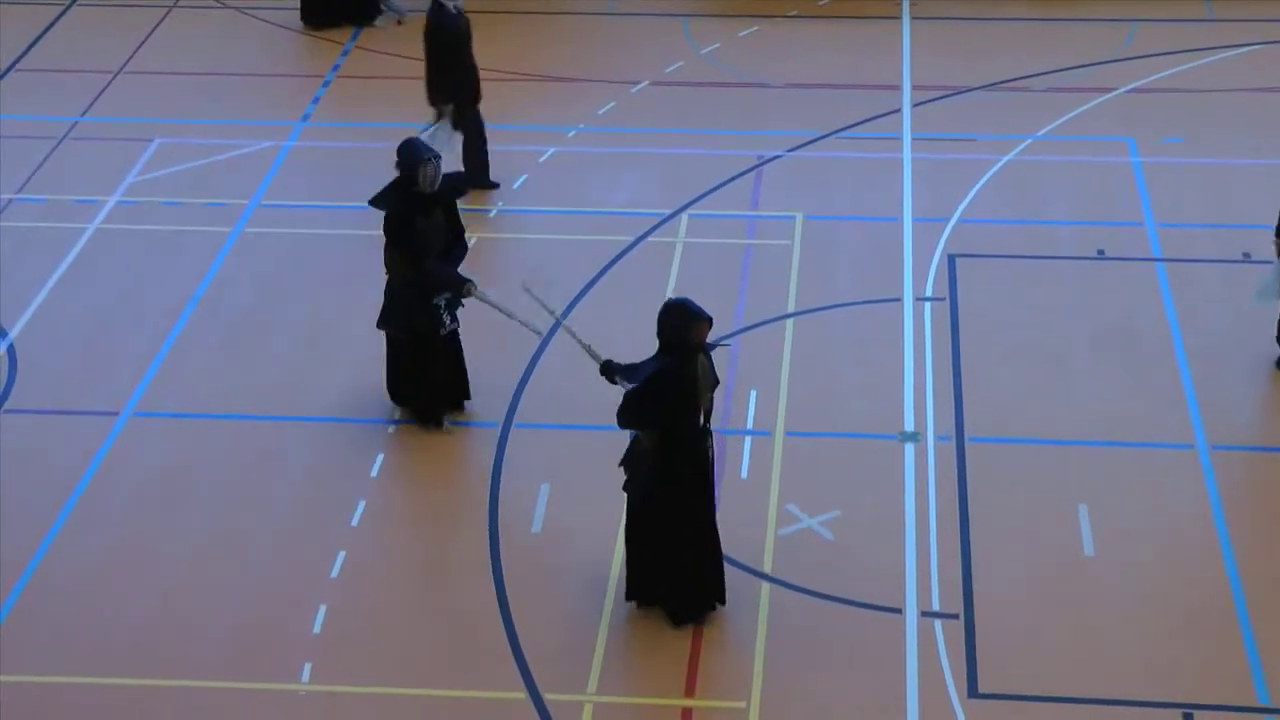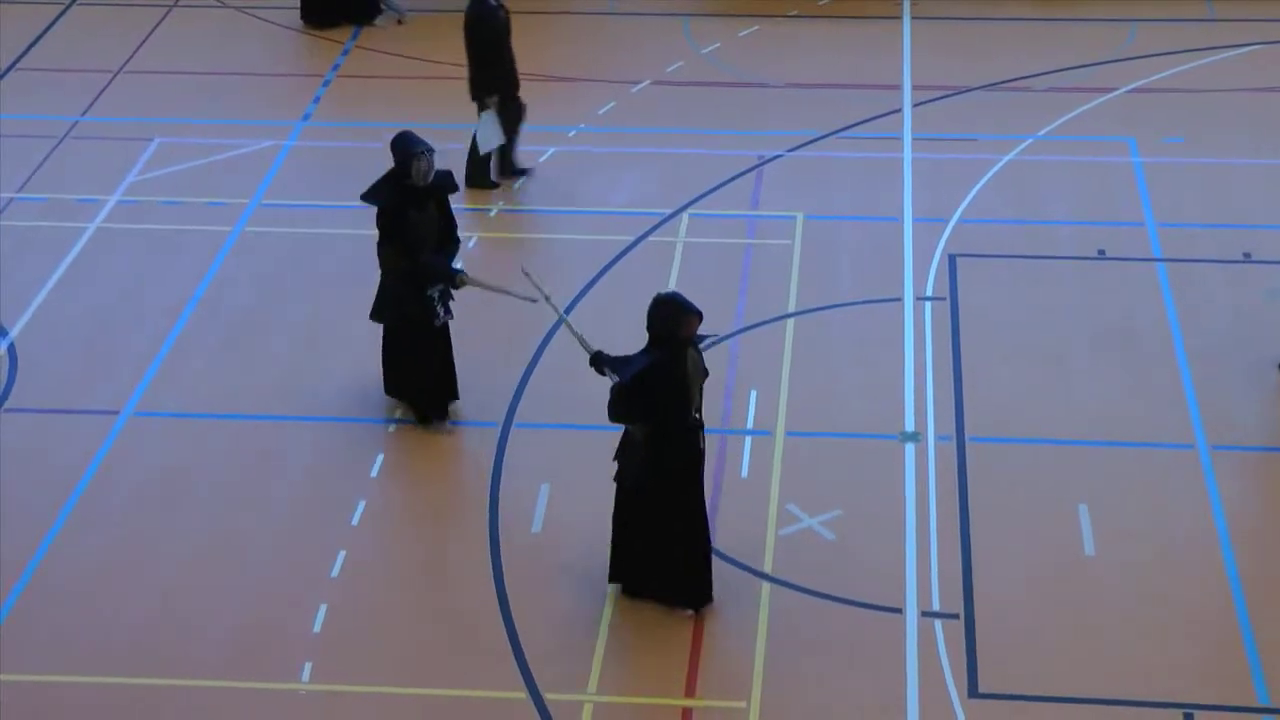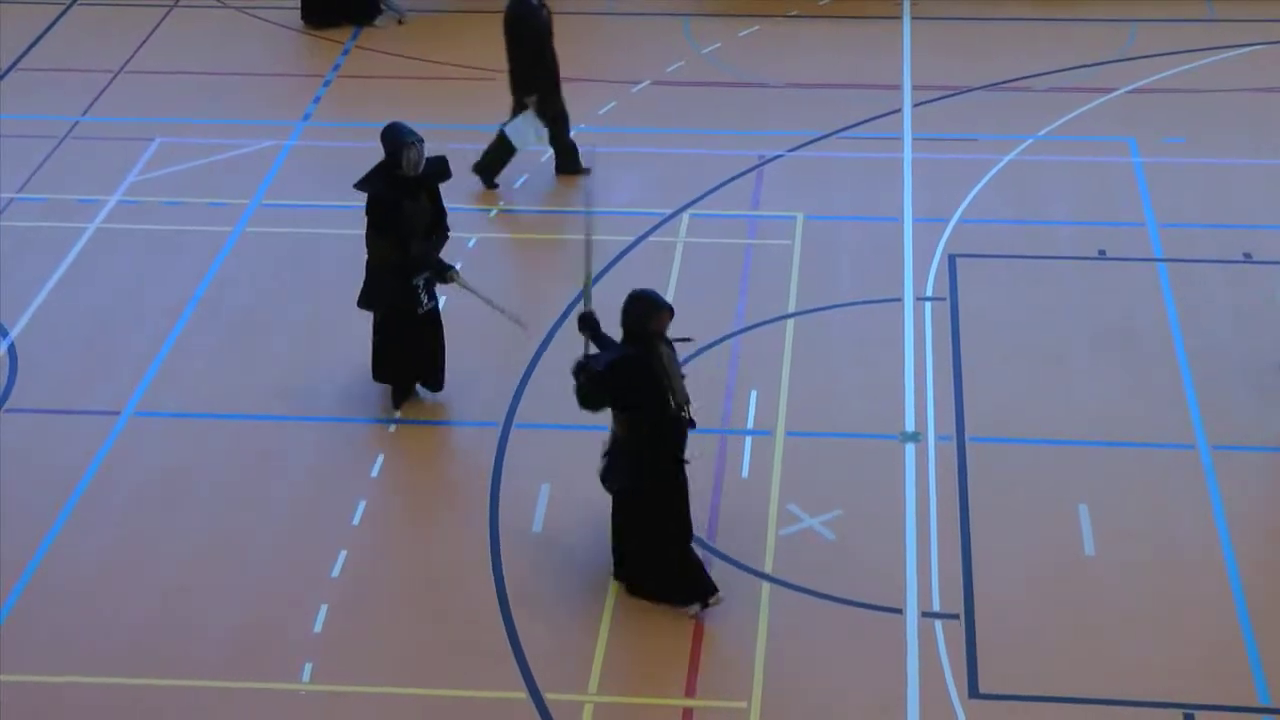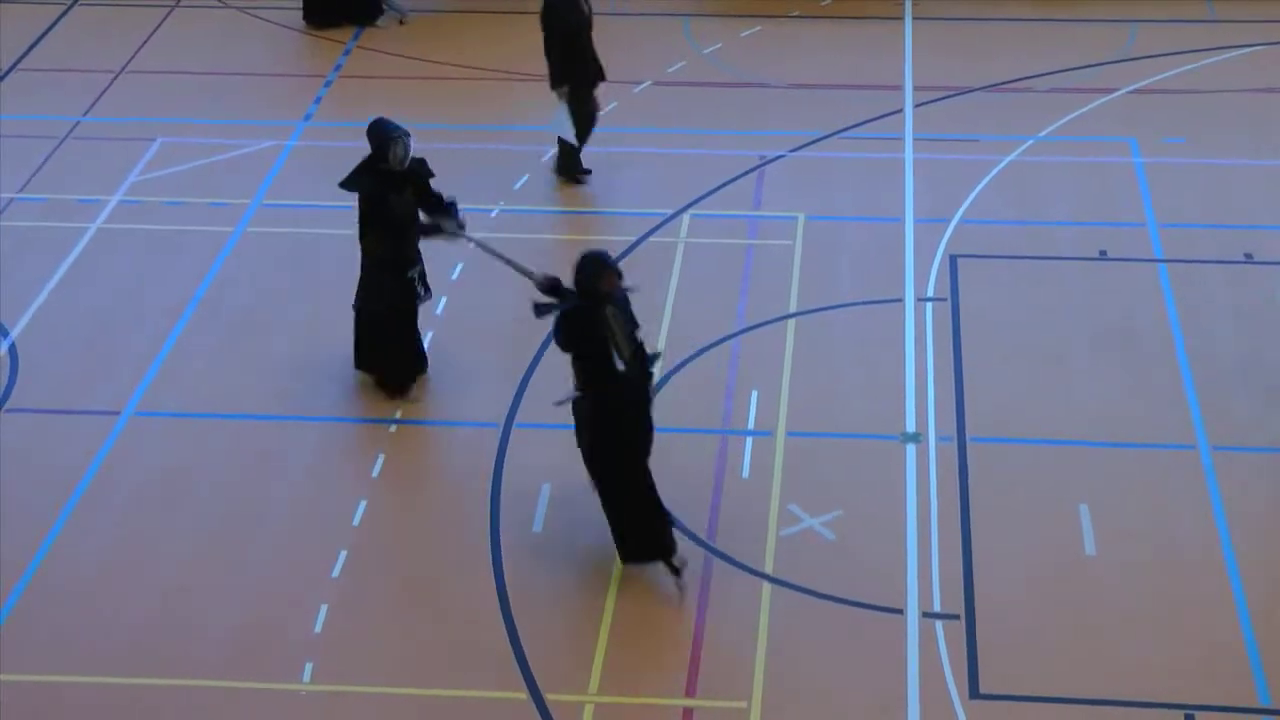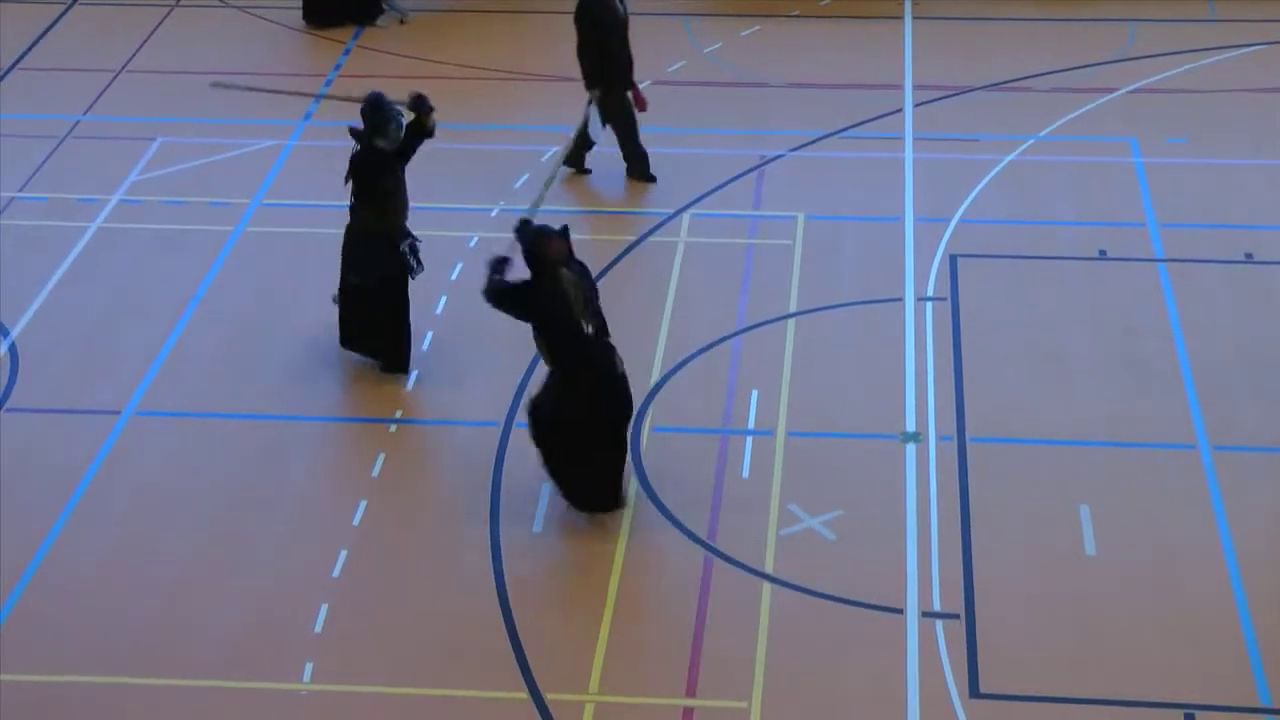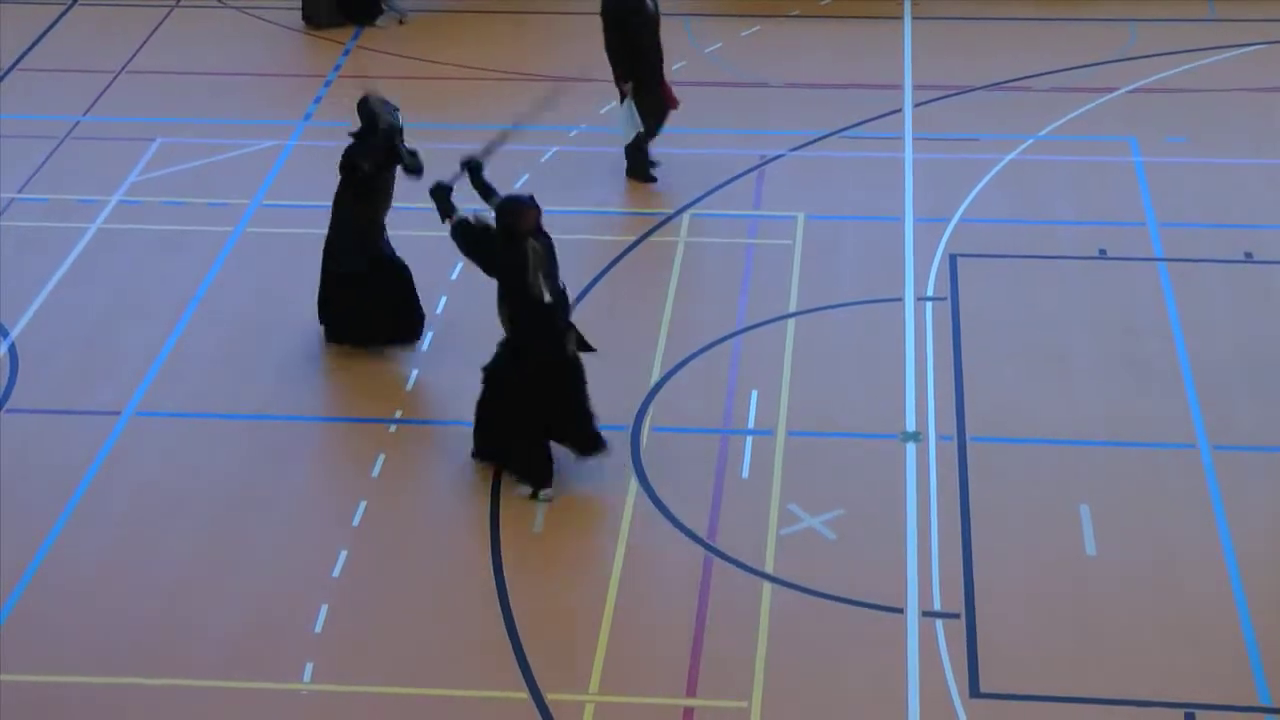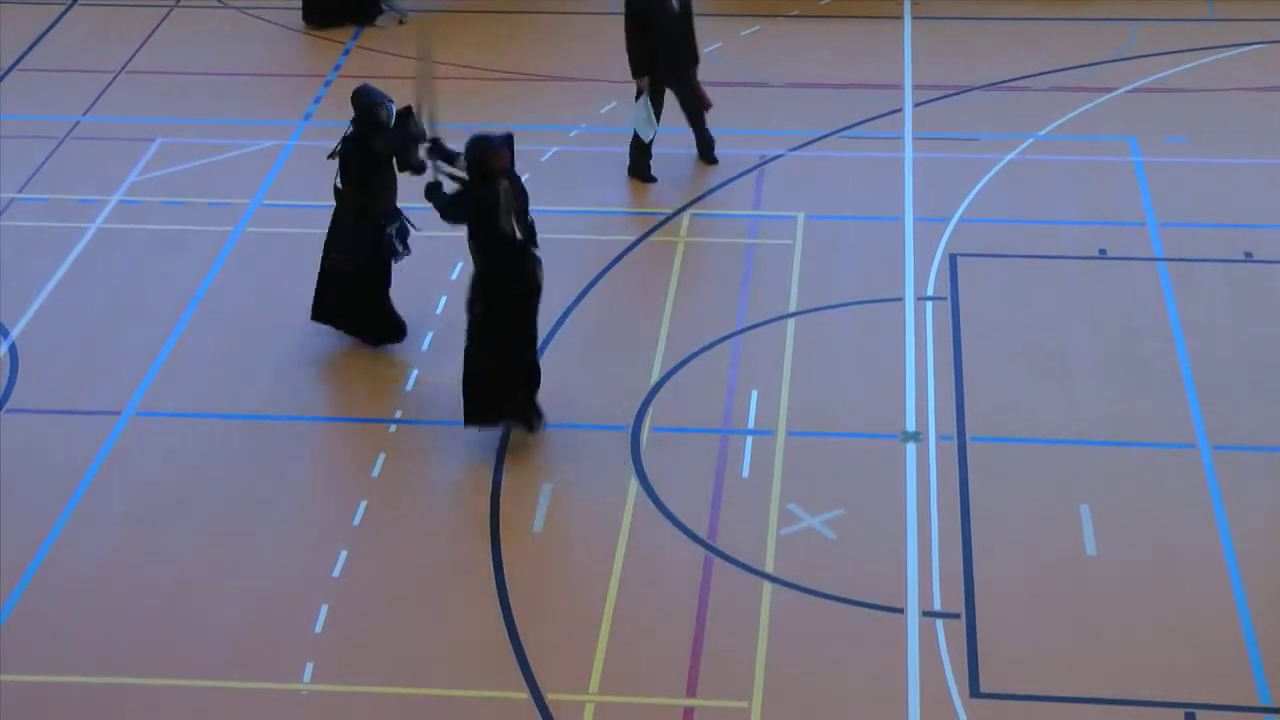
dt=0.2s
person 1, frame 1
left shoulder: (663, 375)
right shoulder: (699, 359)
left elbow: (628, 418)
left wrist: (629, 394)
right wrist: (620, 371)
left hip: (667, 463)
right hip: (694, 455)
left knee: (667, 531)
right knee: (694, 527)
left ankle: (685, 603)
right ankle: (700, 597)
person 1, frame 2
left shoulder: (655, 368)
right shoulder: (687, 353)
left elbow: (619, 412)
left wrist: (618, 390)
right wrist: (608, 362)
left hip: (660, 455)
right hip: (685, 447)
left knee: (664, 522)
left ankle: (688, 592)
person 1, frame 3
left shoulder: (630, 363)
right shoulder: (658, 348)
right wrist: (595, 333)
left hip: (649, 448)
right hip: (666, 439)
left knee: (657, 519)
left ankle: (695, 590)
person 1, frame 4
left shoulder: (575, 316)
right shoulder: (618, 303)
left elbow: (564, 339)
right wrist: (559, 292)
left hip: (608, 404)
right hip: (634, 394)
left knee: (622, 476)
left ankle: (665, 551)
person 1, frame 5
left shoulder: (534, 293)
right shoulder: (578, 272)
left elbow: (495, 294)
right elbow: (563, 252)
left wrist: (496, 271)
right wrist: (529, 234)
left hip: (575, 375)
right hip: (606, 368)
left knee: (546, 424)
right knee: (604, 431)
left ankle: (590, 494)
right ankle: (606, 492)
person 1, frame 6
left shoulder: (503, 254)
right shoulder: (542, 242)
left elbow: (464, 235)
right elbow: (509, 207)
left wrist: (443, 202)
right wrist: (479, 180)
left hip: (528, 345)
right hip: (560, 338)
left knee: (504, 400)
right knee: (562, 397)
left ankle: (537, 478)
person 1, frame 7
left shoulder: (475, 197)
right shoulder: (511, 182)
left elbow: (448, 208)
right elbow: (481, 160)
left wrist: (433, 190)
right wrist: (444, 153)
left hip: (496, 283)
right hip: (526, 275)
left knee: (491, 349)
right knee: (520, 342)
left ankle: (521, 411)
right ankle: (525, 410)
person 2, frame 1
left shoulder: (444, 196)
right shoulder: (399, 209)
left elbow: (458, 241)
right elbow: (417, 260)
left wrist: (448, 271)
right wrist: (457, 282)
left hip: (439, 282)
right hip: (409, 287)
left knee: (445, 341)
right knee: (417, 348)
left ankle: (444, 399)
right ankle: (427, 407)
person 2, frame 2
left shoulder: (435, 190)
right shoulder: (392, 203)
left elbow: (450, 235)
right elbow: (410, 252)
left wrist: (444, 267)
right wrist: (449, 274)
left hip: (431, 276)
right hip: (402, 280)
left knee: (435, 336)
right knee: (412, 341)
left ankle: (434, 399)
right ankle: (428, 405)
person 2, frame 3
left shoulder: (426, 180)
right shoulder: (382, 193)
left elbow: (440, 224)
right elbow: (402, 242)
left wrist: (432, 258)
right wrist: (439, 266)
left hip: (419, 264)
right hip: (390, 267)
left knee: (427, 322)
right knee: (397, 326)
left ankle: (423, 375)
right ankle: (402, 382)
person 2, frame 4
left shoulder: (411, 174)
right shoulder: (371, 187)
left elbow: (432, 203)
right elbow: (396, 228)
left wrist: (448, 215)
right wrist: (438, 225)
left hip: (407, 255)
right hip: (382, 261)
left knee: (405, 313)
right knee: (387, 319)
left ankle: (407, 367)
right ankle: (394, 377)
person 2, frame 5
left shoulder: (393, 149)
right shoulder: (366, 160)
left elbow: (422, 132)
left wrist: (423, 112)
left hip: (391, 233)
right hip: (369, 237)
left knee: (392, 292)
right knee: (387, 295)
right ankle: (389, 353)
person 2, frame 6
left shoulder: (387, 146)
right shoulder: (357, 154)
left elbow: (415, 169)
left wrist: (403, 153)
left hip: (369, 225)
right hip: (351, 230)
person 2, frame 7
left shoulder: (387, 136)
right shoulder: (356, 145)
left elbow: (408, 162)
left hip: (380, 216)
right hip: (355, 219)
left knee: (377, 273)
right knee: (369, 274)
